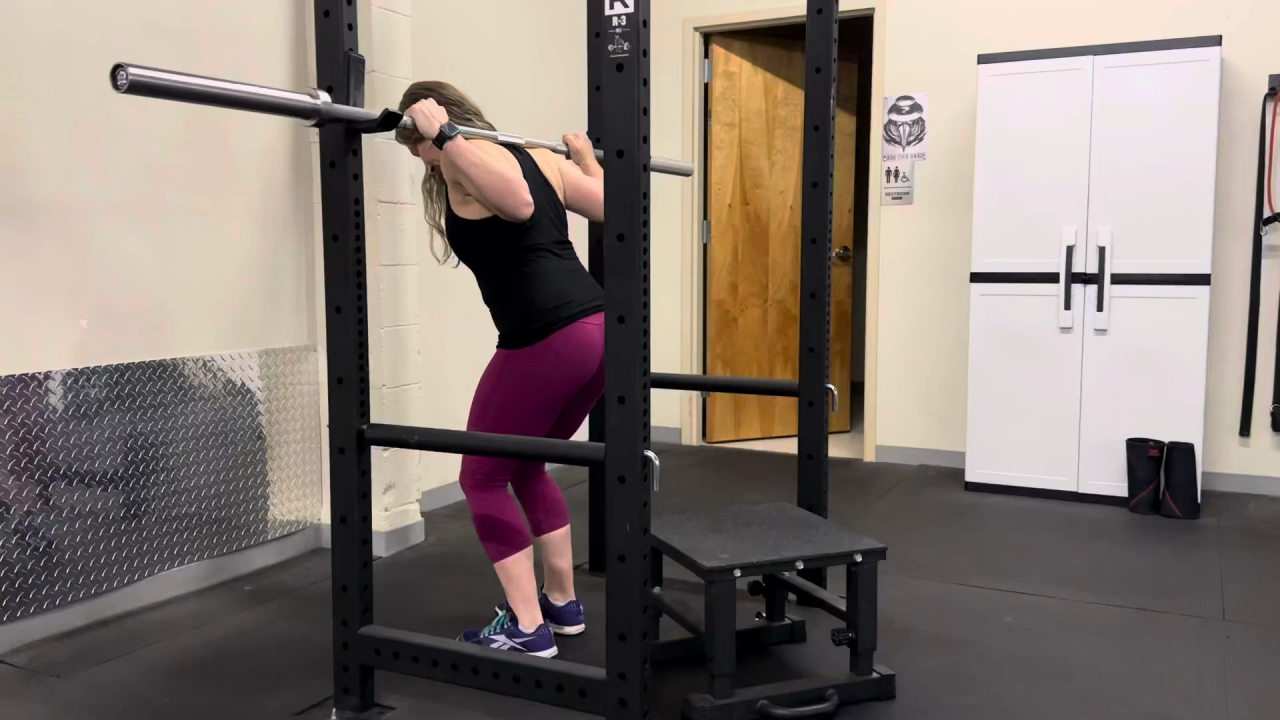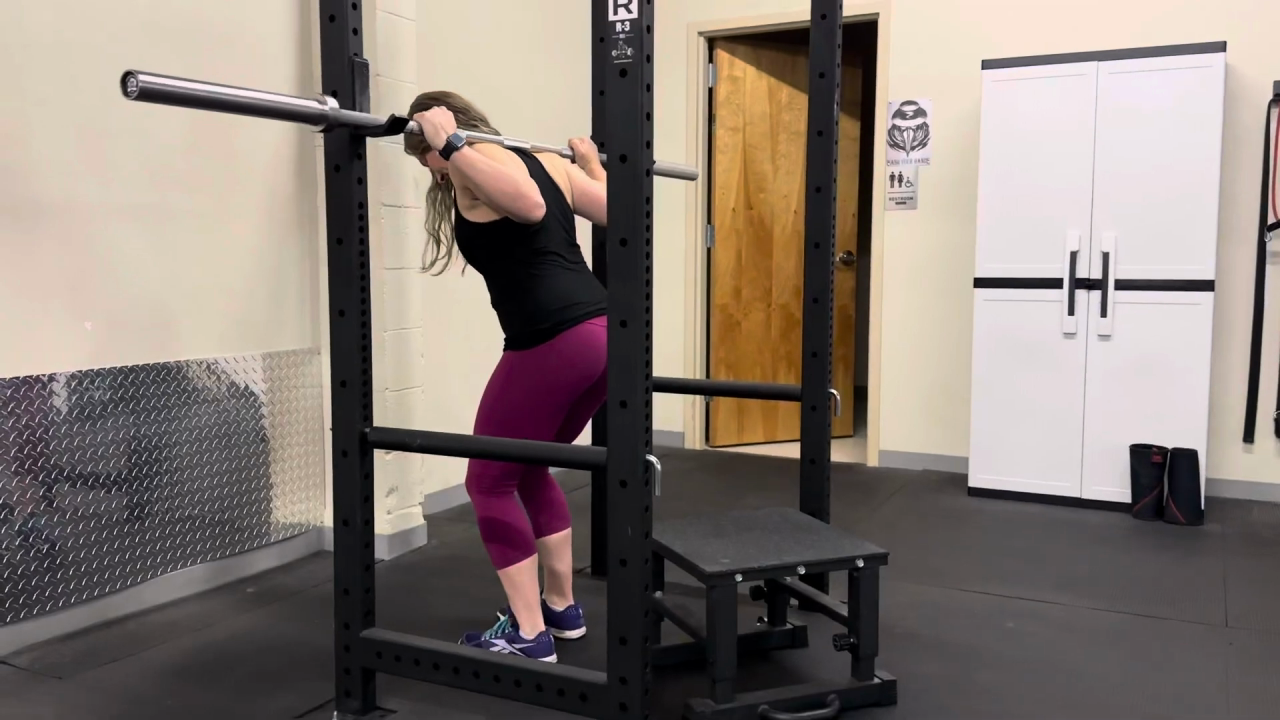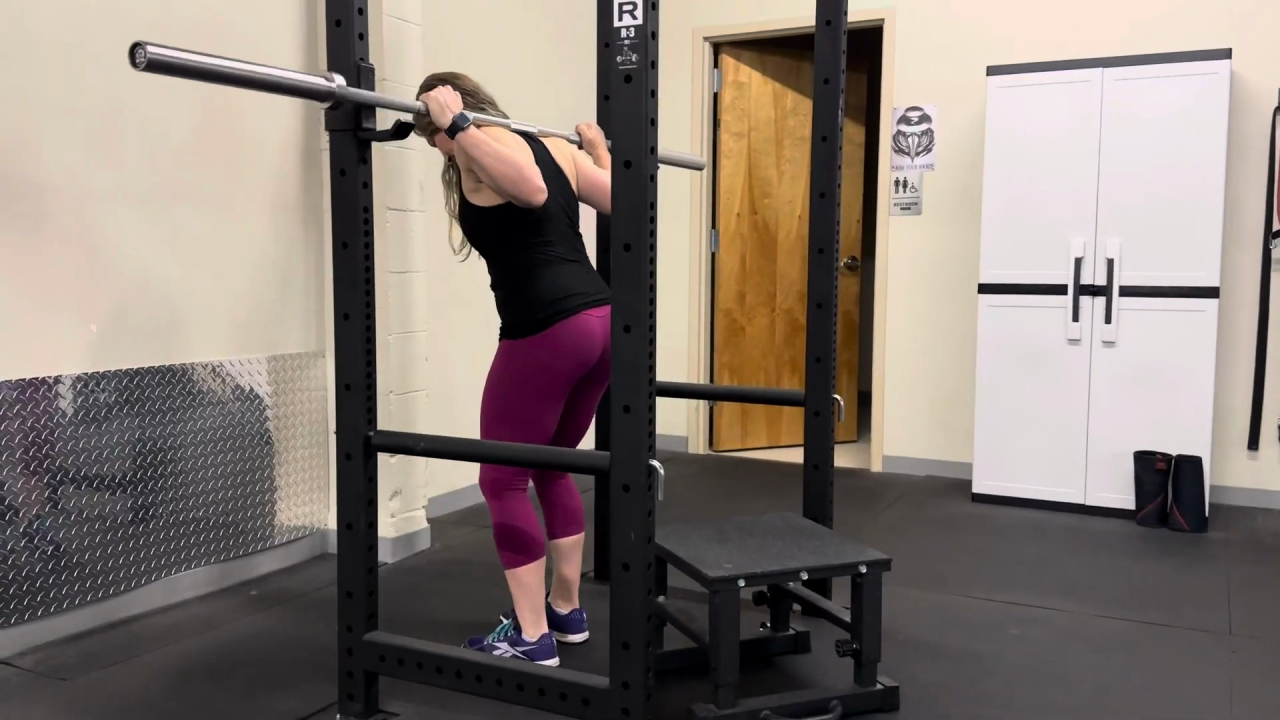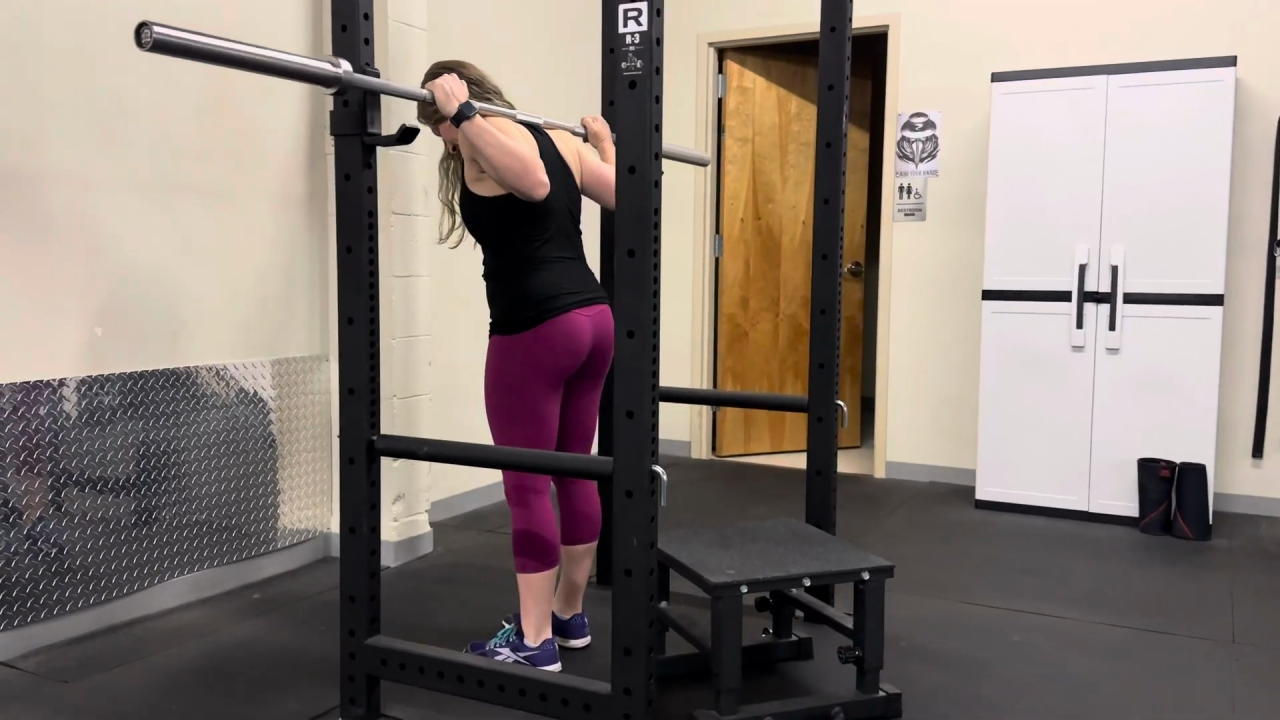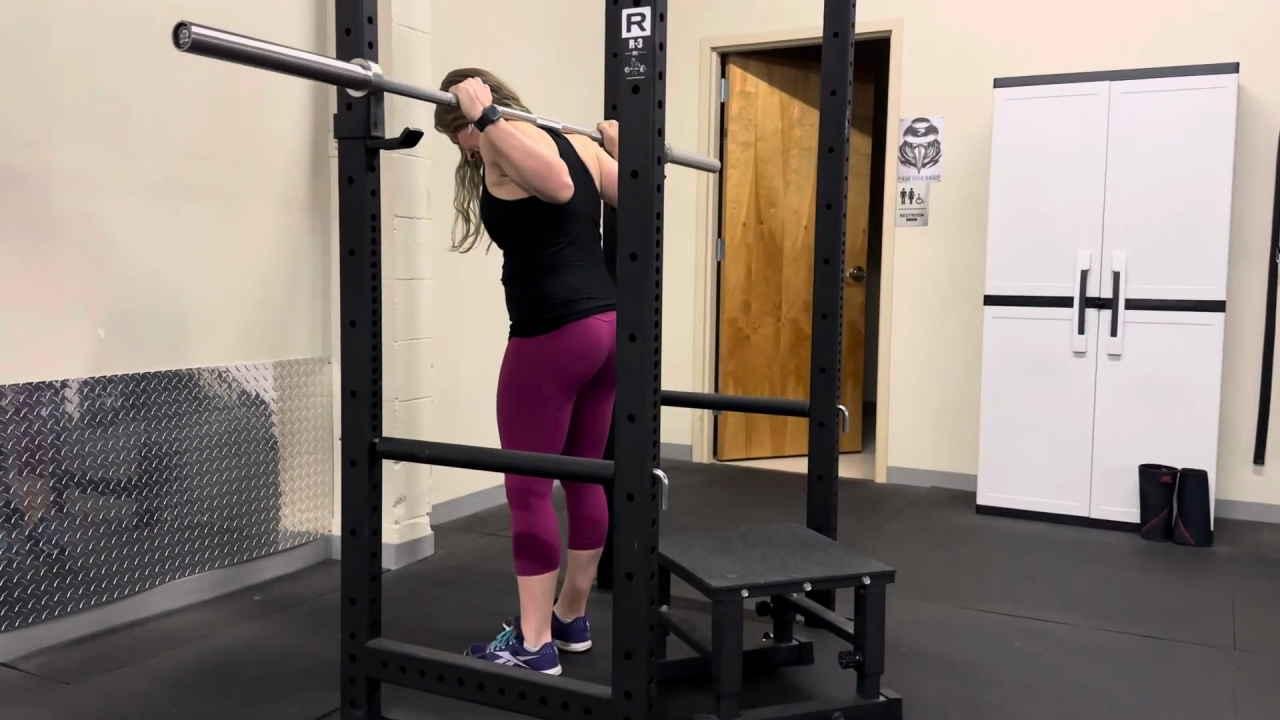
dt=0.4s
person 1, frame 1
left shoulder: (461, 158)
right shoulder: (540, 155)
left elbow: (518, 204)
right elbow: (613, 208)
left wrist: (441, 135)
right wrist: (587, 159)
left hip: (546, 343)
right hip: (598, 330)
left knee: (483, 479)
right knee: (525, 468)
left ankle: (526, 628)
right ankle: (563, 601)
person 1, frame 2
left shoulder: (471, 164)
right shoulder: (546, 159)
left elbow: (529, 206)
left wrist: (448, 145)
right wrist: (593, 165)
left hip: (552, 344)
right hip: (601, 333)
left knee: (489, 482)
right knee: (529, 471)
left ankle: (529, 634)
right ankle: (562, 606)
person 1, frame 3
left shoulder: (479, 145)
right shoulder: (554, 146)
left elbow: (530, 190)
left wrist: (456, 125)
right wrist: (599, 150)
left hip: (545, 333)
right hip: (599, 322)
left knee: (504, 483)
right knee: (551, 470)
left ankle: (532, 635)
right ankle: (566, 609)
person 1, frame 4
left shoulder: (485, 135)
right shoulder: (559, 138)
left elbow: (532, 183)
left wrist: (461, 115)
right wrist: (604, 143)
left hip: (535, 332)
right hip: (594, 320)
left knee: (528, 486)
right knee: (575, 474)
left ankle: (534, 641)
right ankle: (569, 614)
person 1, frame 5
left shoulder: (505, 143)
right shoulder: (577, 142)
left elbow: (555, 185)
left wrist: (485, 117)
right wrist: (618, 149)
left hip: (553, 337)
right hip: (609, 328)
left knee: (529, 490)
right knee: (585, 480)
left ankle: (533, 643)
right ankle: (569, 617)
